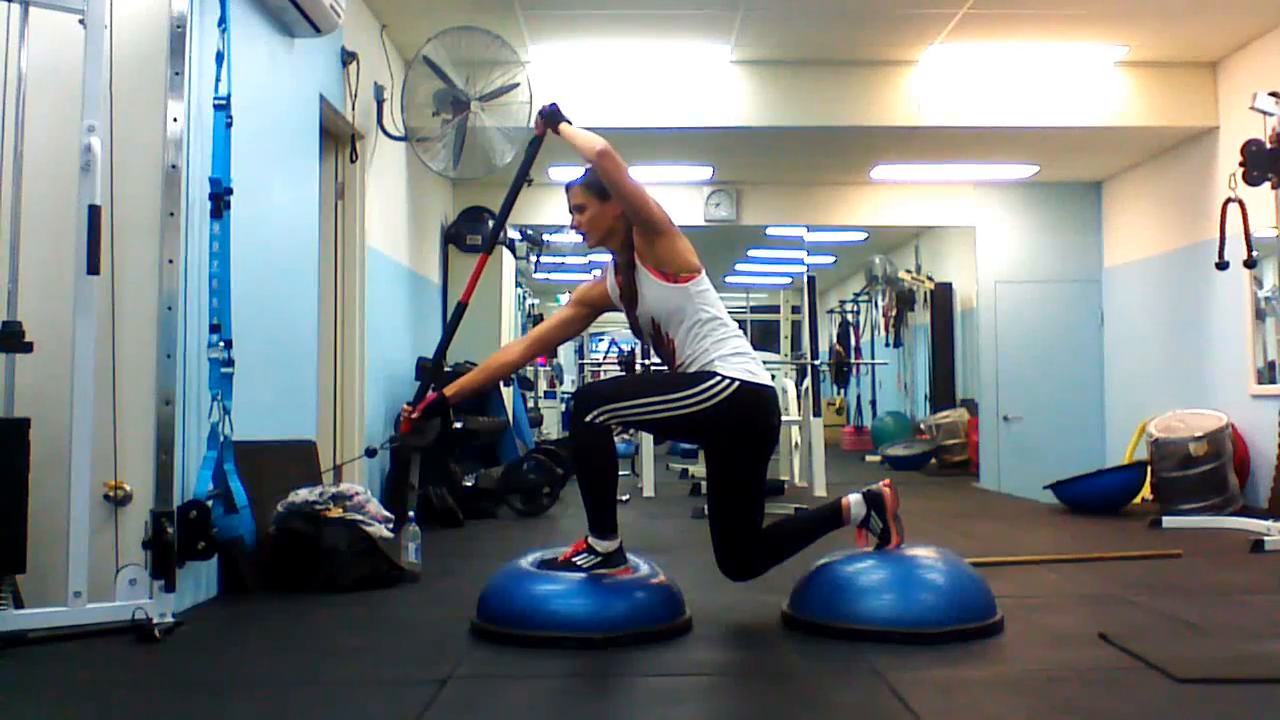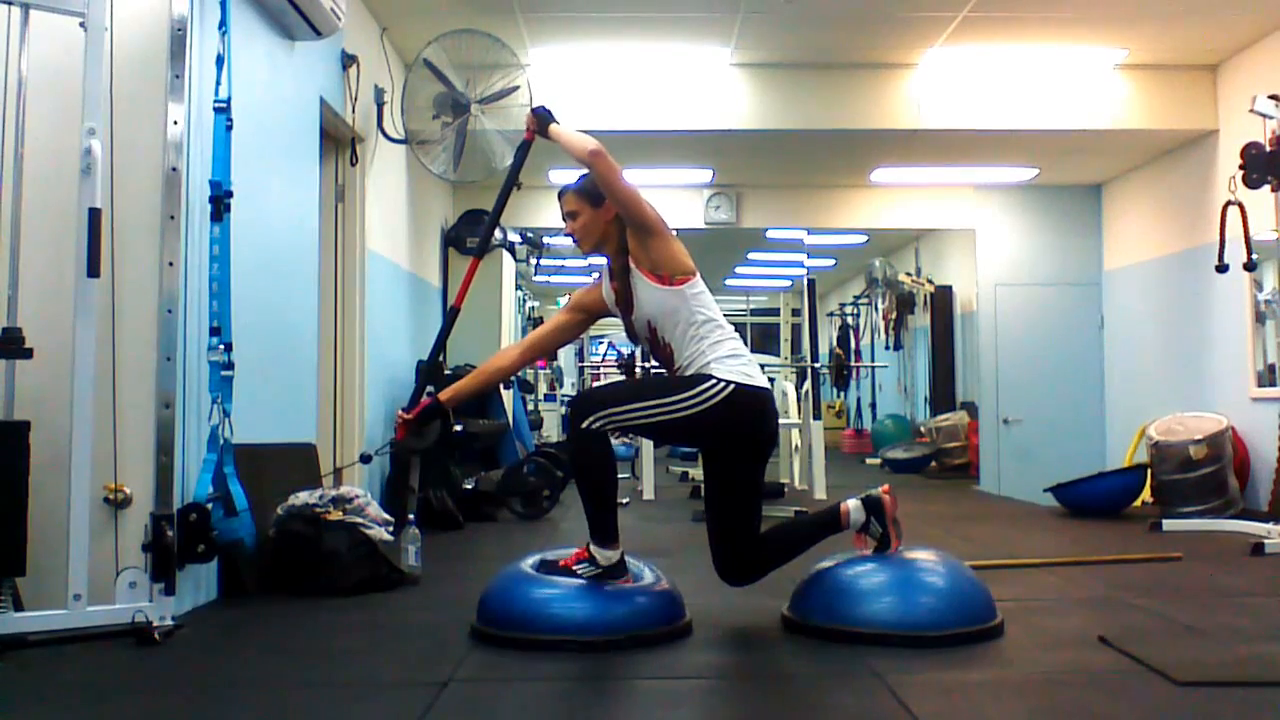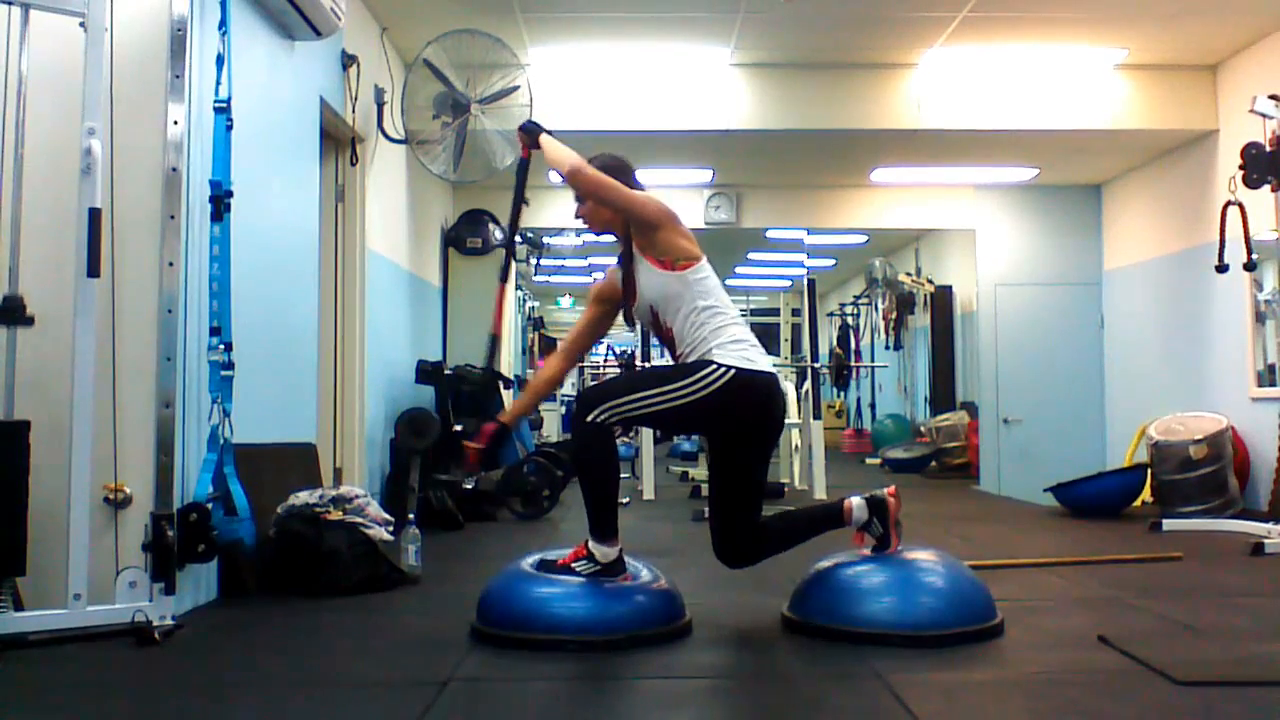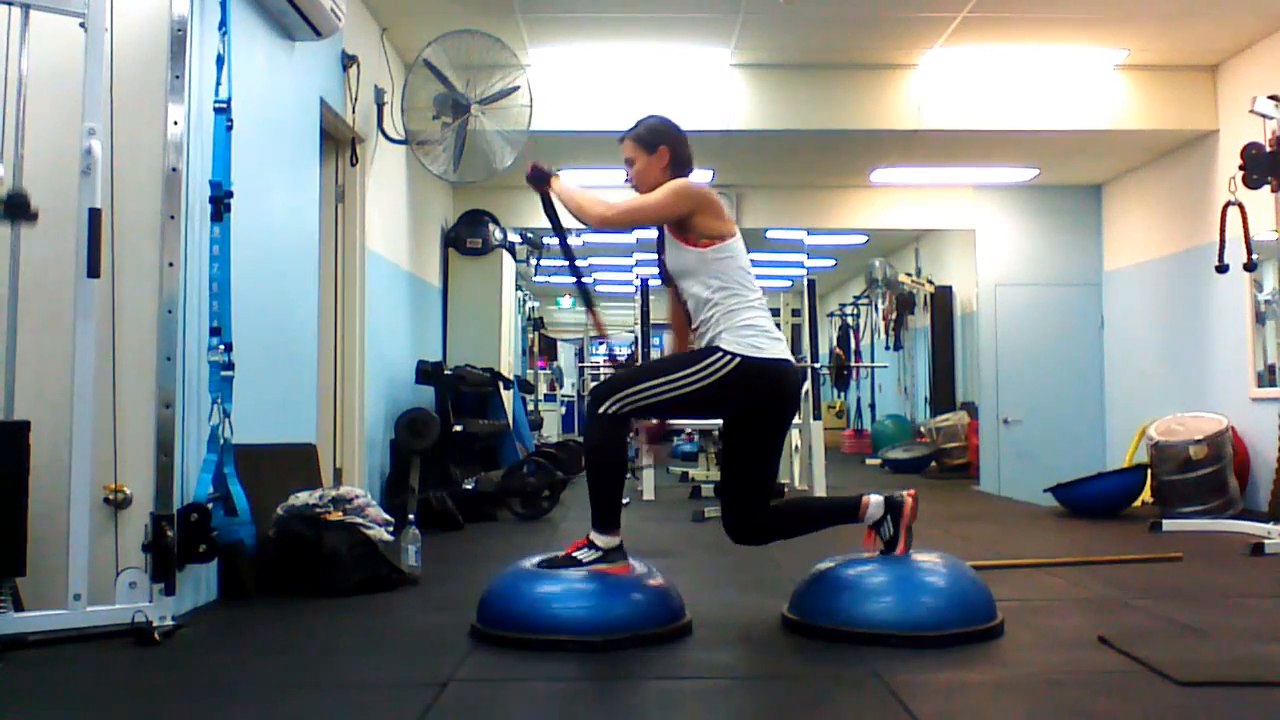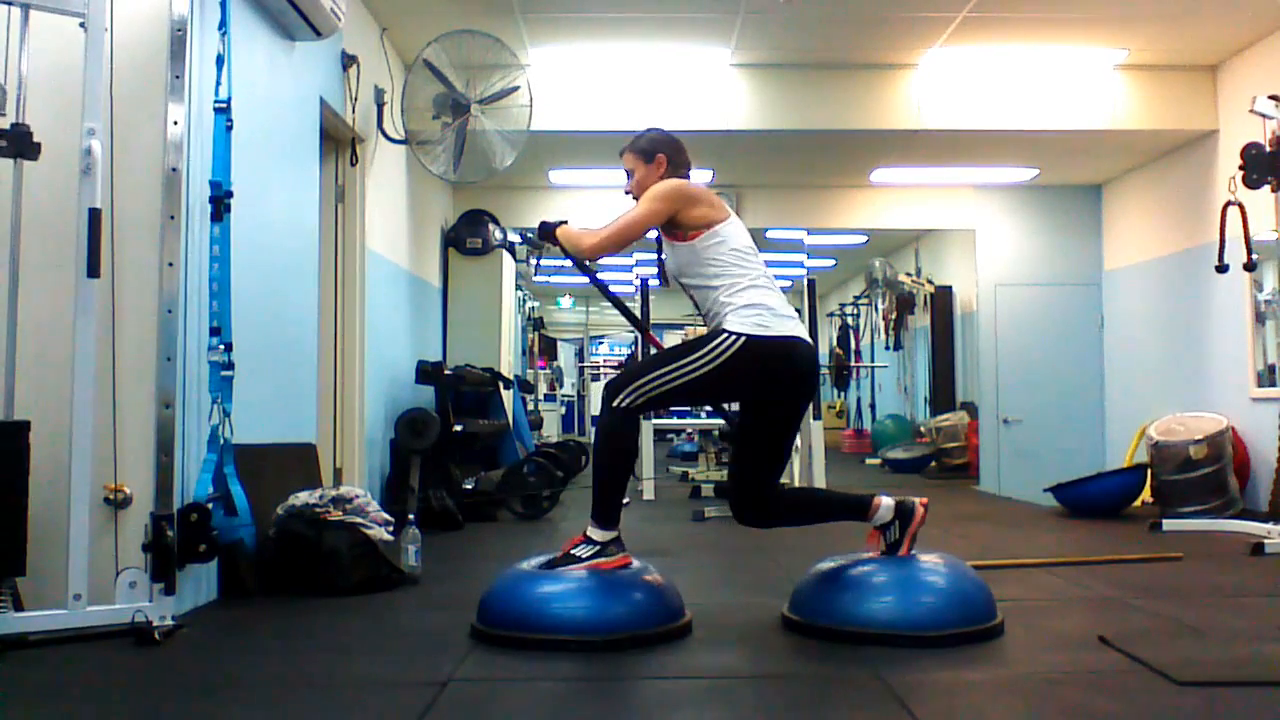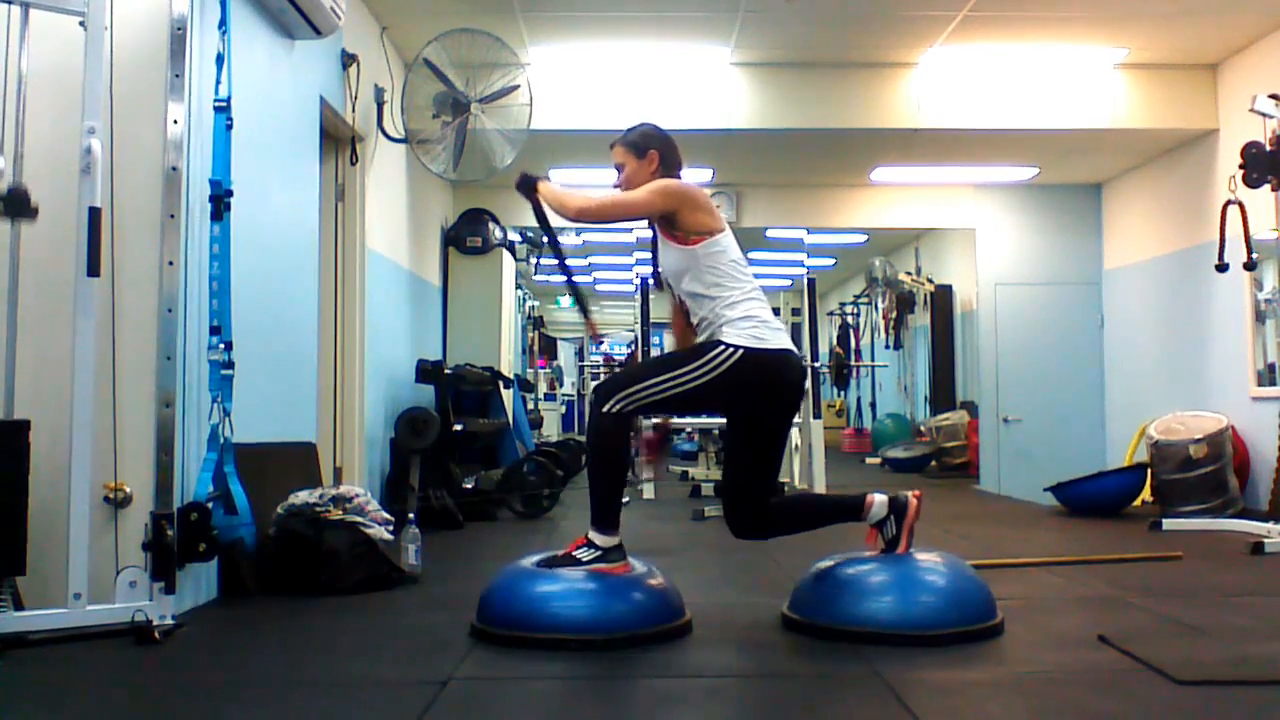
dt=0.4s
person 1, frame 1
left shoulder: (657, 240)
right shoulder: (603, 291)
left elbow: (604, 156)
right elbow: (524, 348)
left wrist: (560, 126)
right wrist: (444, 396)
left hip: (738, 394)
right hip: (733, 406)
left knee: (590, 406)
right knee: (741, 561)
left ankle: (604, 547)
right ankle: (863, 505)
person 1, frame 2
left shoulder: (651, 241)
right shoulder: (597, 297)
left elbow: (596, 155)
right elbow: (517, 354)
left wrist: (551, 126)
right wrist: (438, 403)
left hip: (735, 396)
right hip: (731, 409)
left knee: (587, 413)
right knee: (739, 565)
left ankle: (605, 557)
right ankle: (861, 511)
person 1, frame 3
left shoulder: (655, 221)
right shoulder: (613, 284)
left elbow: (578, 172)
right elbow: (562, 359)
left wrist: (540, 137)
right wrist: (501, 424)
left hip: (737, 383)
right hip: (752, 396)
left knee: (594, 409)
right knee: (737, 546)
left ankle: (604, 554)
right ankle: (867, 509)
person 1, frame 4
left shoulder: (690, 194)
right shoulder: (677, 235)
left elbow: (600, 217)
right elbow: (683, 327)
left wrist: (553, 182)
right wrist: (661, 410)
left hip: (745, 363)
right hip: (769, 377)
left knee: (606, 402)
right knee: (747, 523)
left ankle: (604, 545)
right ankle: (881, 508)
person 1, frame 5
left shoulder: (676, 193)
right shoulder: (700, 214)
left elbow: (594, 246)
left wrist: (557, 231)
left hip: (755, 344)
right hip: (792, 356)
left knee: (620, 396)
right knee: (753, 503)
left ankle: (602, 539)
right ankle: (890, 510)
person 1, frame 6
left shoulder: (678, 195)
right shoulder: (669, 245)
left elbow: (583, 209)
right elbow: (683, 334)
left wrist: (539, 185)
left hip: (749, 355)
right hip: (773, 370)
left knee: (609, 399)
right knee: (750, 518)
left ankle: (603, 544)
right ankle: (883, 507)
